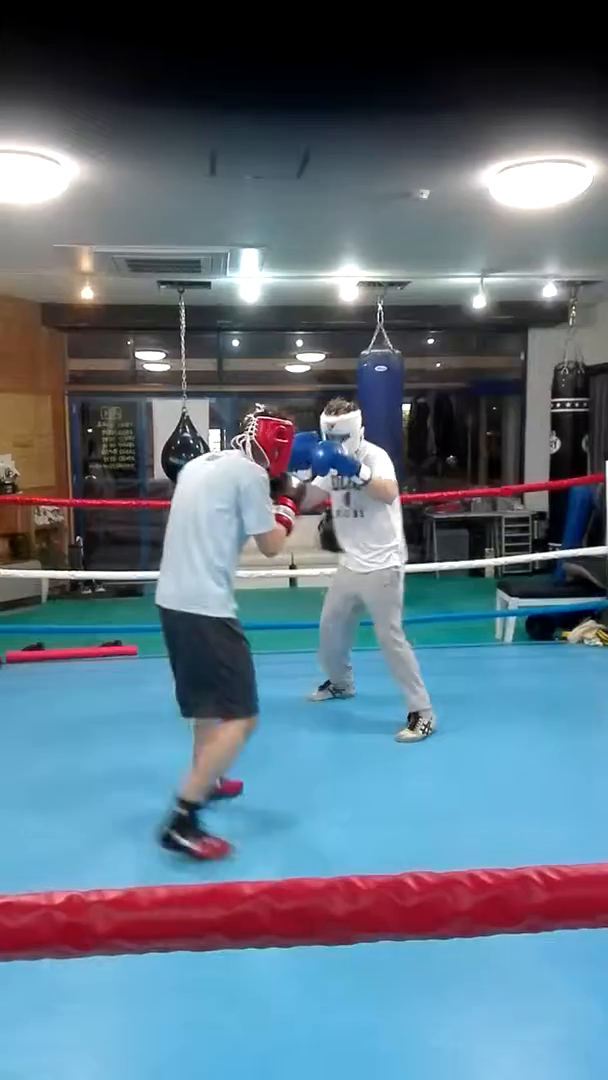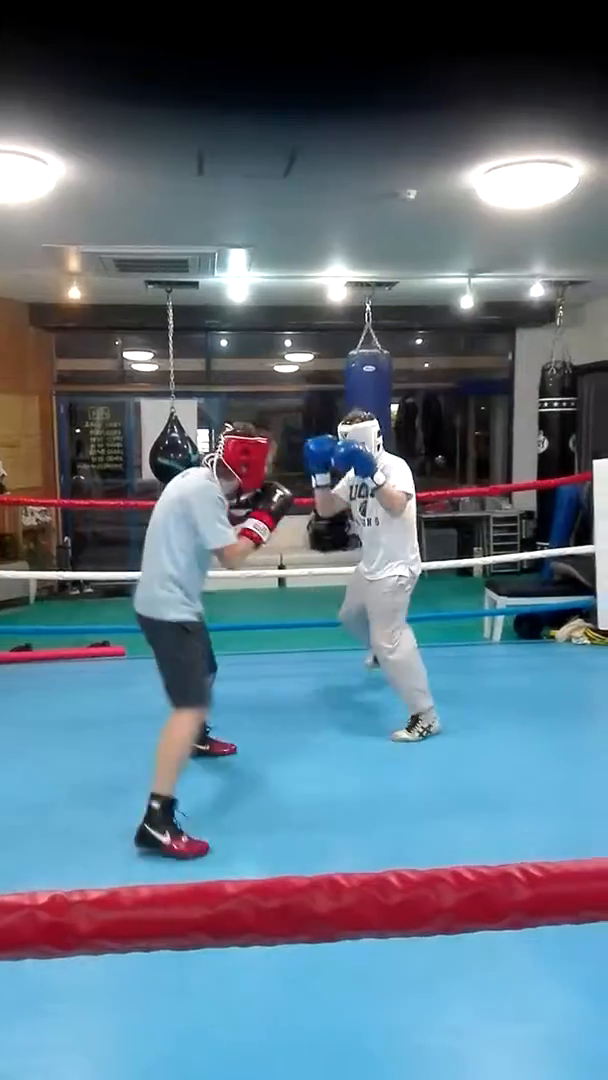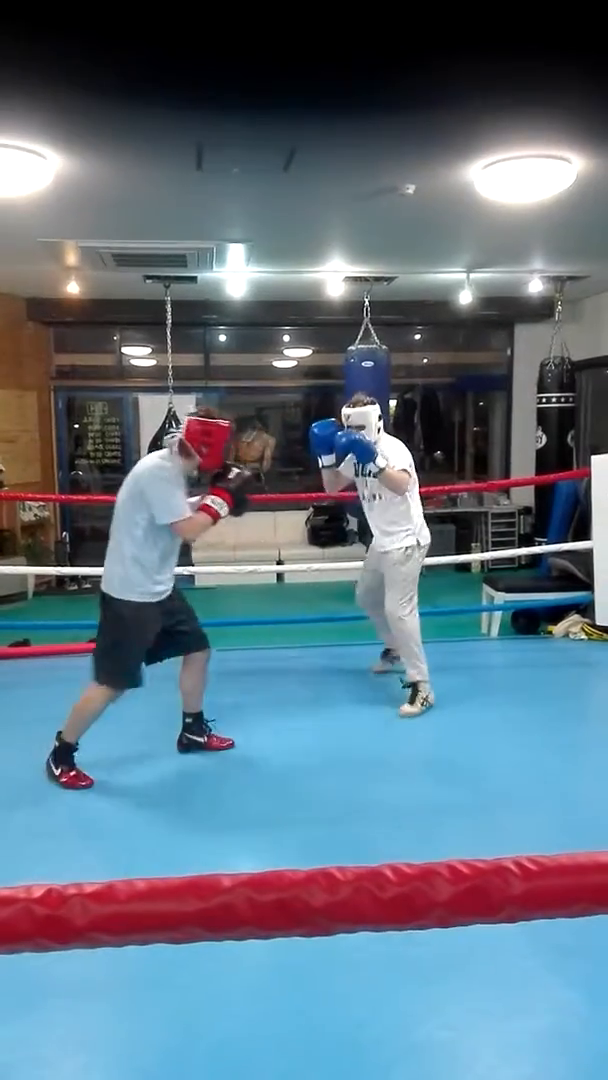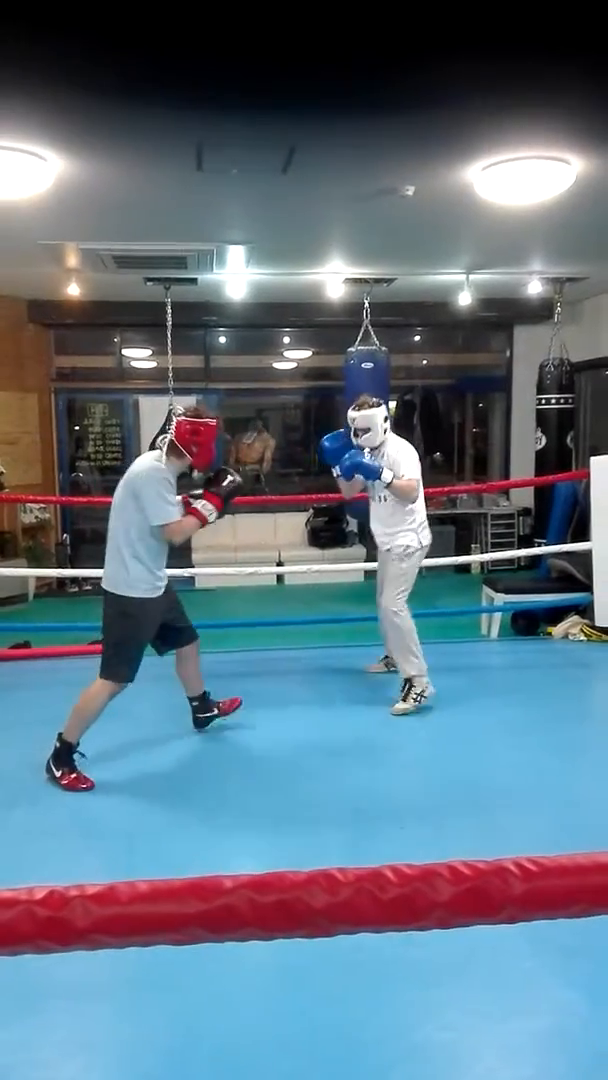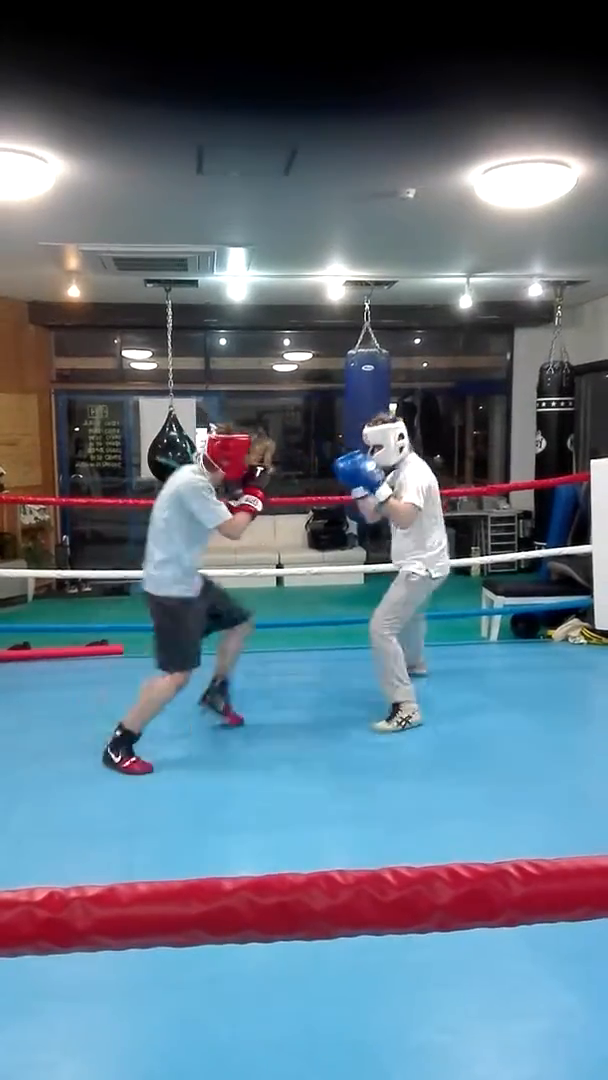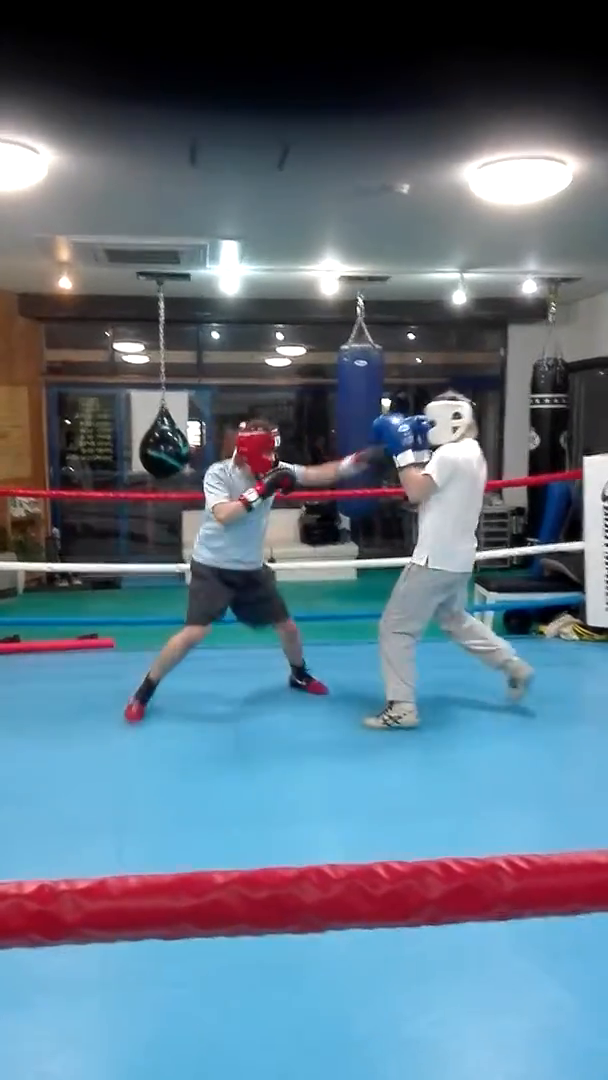
dt=0.3s
person 1, frame 1
left shoulder: (196, 465)
right shoulder: (250, 473)
right elbow: (271, 546)
right wrist: (286, 502)
left hip: (171, 600)
right hip: (206, 607)
left knee: (204, 694)
right knee: (239, 717)
left ankle: (205, 778)
right ankle: (183, 821)
person 1, frame 2
left shoulder: (196, 479)
right shoulder: (203, 490)
right elbow: (231, 556)
left wrist: (248, 510)
right wrist: (264, 515)
left hip: (176, 604)
right hip: (168, 611)
left knee: (204, 671)
right knee: (189, 707)
left ankle: (199, 738)
right ankle: (158, 817)
person 1, frame 3
left shoulder: (170, 468)
right shoulder: (157, 471)
left elbow: (182, 517)
right elbow: (187, 530)
left wrist: (218, 496)
right wrist: (222, 496)
left hip: (159, 586)
right hip: (129, 593)
left knee: (198, 651)
right knee: (112, 684)
left ankle: (193, 730)
right ankle: (61, 755)
person 1, frame 4
left shoulder: (161, 466)
right shoulder: (153, 471)
left elbow: (172, 513)
right elbow: (175, 532)
left wrist: (198, 501)
right wrist: (211, 503)
left hip: (151, 584)
right hip: (130, 590)
left knee: (187, 644)
right knee: (114, 679)
left ankle: (203, 708)
right ankle: (61, 758)
person 1, frame 5
left shoulder: (196, 477)
right shoulder: (192, 484)
left elbow: (219, 517)
right elbow: (232, 530)
left wrist: (245, 492)
right wrist: (255, 494)
left hip: (189, 581)
right hip: (169, 589)
left knee: (240, 624)
right knee: (178, 674)
left ankle: (217, 693)
right ankle: (119, 745)
person 1, frame 6
left shoulder: (275, 471)
right shoulder: (219, 474)
left elbow: (316, 475)
right elbow: (223, 516)
left wrist: (353, 463)
right wrist: (259, 489)
left hip: (252, 567)
right hip: (213, 566)
left knee: (286, 626)
right knee: (195, 632)
left ankle: (300, 674)
right ankle: (145, 690)
person 2, frame 1
left shoulder: (374, 456)
right shoulder: (328, 463)
left elbow: (389, 493)
right elbow: (305, 501)
left wrist: (355, 470)
right wrist: (299, 469)
left hip: (382, 564)
right hip: (351, 563)
left knee: (390, 636)
right knee: (330, 626)
left ankle: (422, 711)
right ankle: (339, 681)
person 2, frame 2
left shoulder: (394, 467)
right shoulder: (353, 471)
left elbow: (399, 507)
right elbow: (326, 510)
left wrist: (373, 474)
right wrist: (320, 473)
left hip: (395, 570)
right hip: (369, 567)
left knee: (390, 640)
right knee: (351, 618)
left ankle: (423, 714)
right ankle: (384, 653)
person 2, frame 3
left shoulder: (392, 447)
right shoulder: (356, 451)
left elbow: (402, 485)
right elbow: (332, 486)
left wrist: (373, 459)
right wrist: (325, 454)
left hip: (406, 542)
right hip: (382, 542)
left knee: (399, 610)
right knee: (367, 597)
left ankle: (420, 686)
right ankle: (394, 649)
person 2, frame 4
left shoulder: (400, 450)
right shoulder: (368, 453)
left elbow: (412, 492)
right elbow: (350, 491)
left wrist: (380, 475)
right wrist: (341, 465)
left hip: (408, 541)
right hip: (388, 541)
left knee: (392, 605)
right knee: (386, 603)
left ankle: (418, 682)
right ankle: (395, 656)
person 2, frame 5
left shoulder: (415, 473)
right shoulder: (392, 472)
left elbow: (405, 517)
right elbow: (372, 515)
left wrist: (378, 488)
right wrist: (358, 486)
left hip: (423, 567)
right hip: (415, 563)
left knee: (382, 627)
right knee: (407, 615)
left ankle: (406, 707)
right ankle: (414, 663)
person 2, frame 6
left shoulder: (452, 454)
right shoulder: (472, 454)
left elbow: (416, 492)
right elbow: (430, 485)
left wrist: (403, 450)
right wrist: (419, 449)
left hip: (435, 559)
right hip: (459, 560)
left knee: (394, 627)
right knee: (457, 620)
left ankle: (400, 707)
right ankle: (515, 669)
